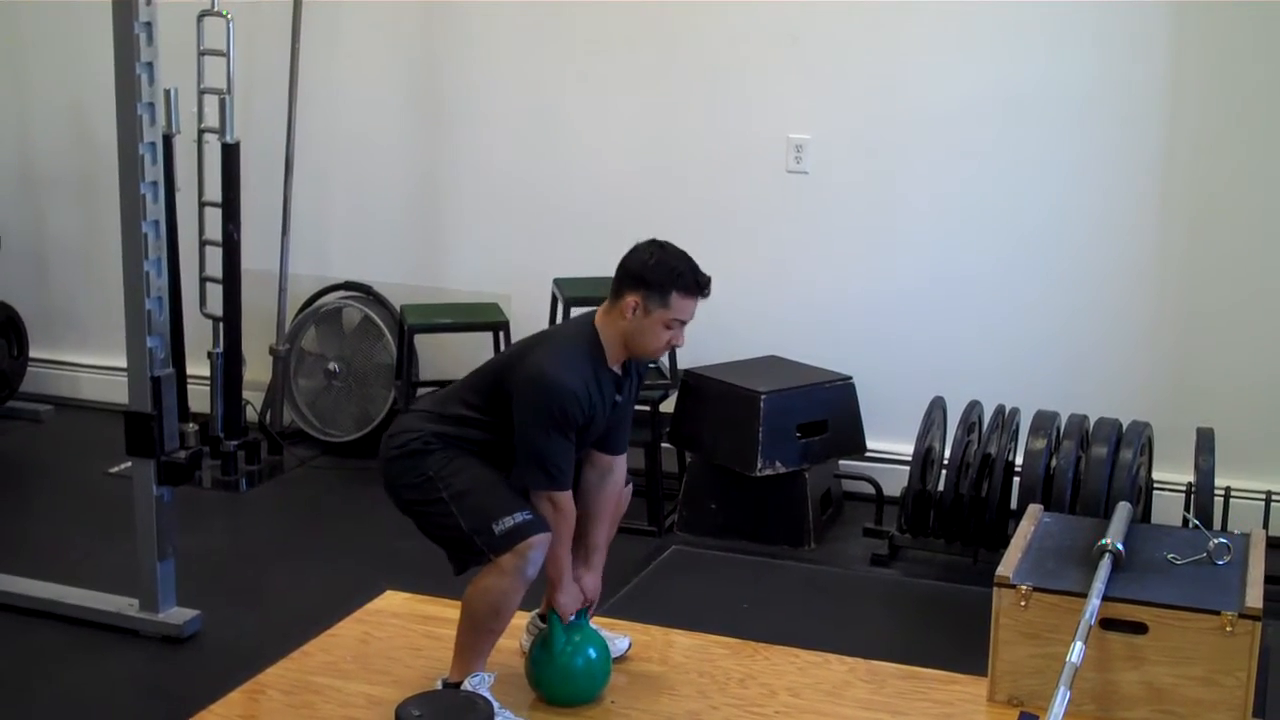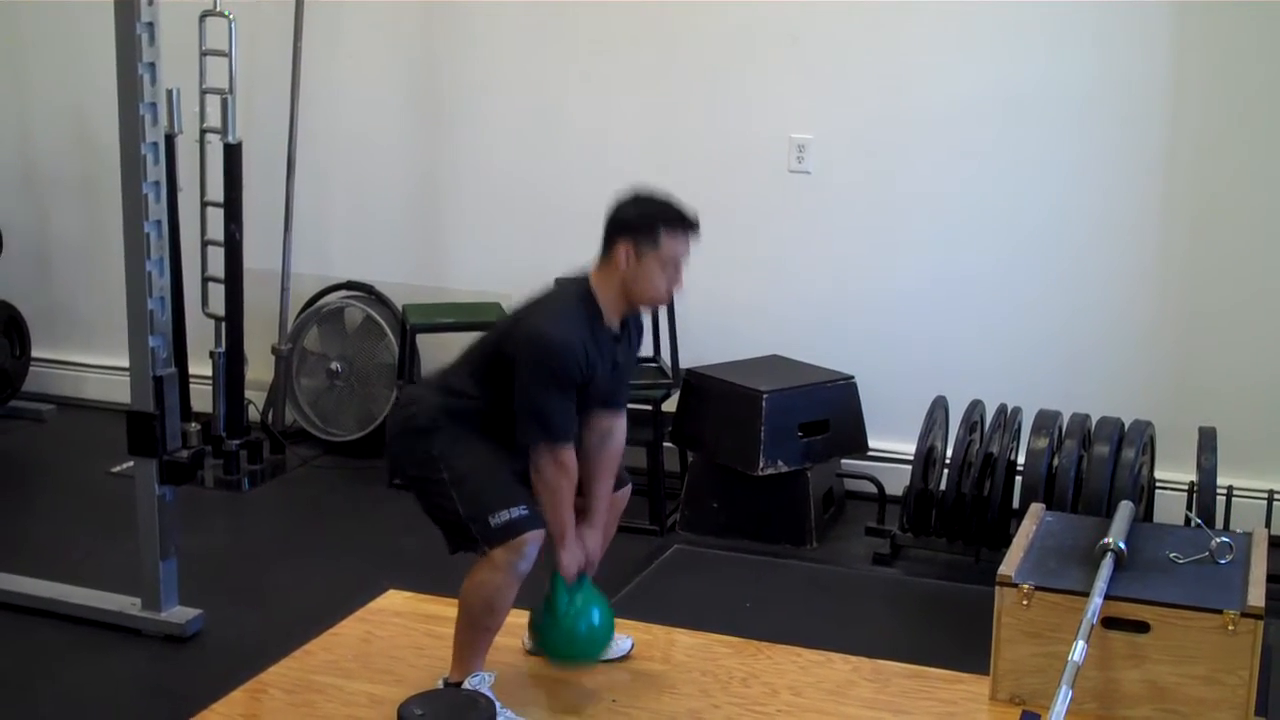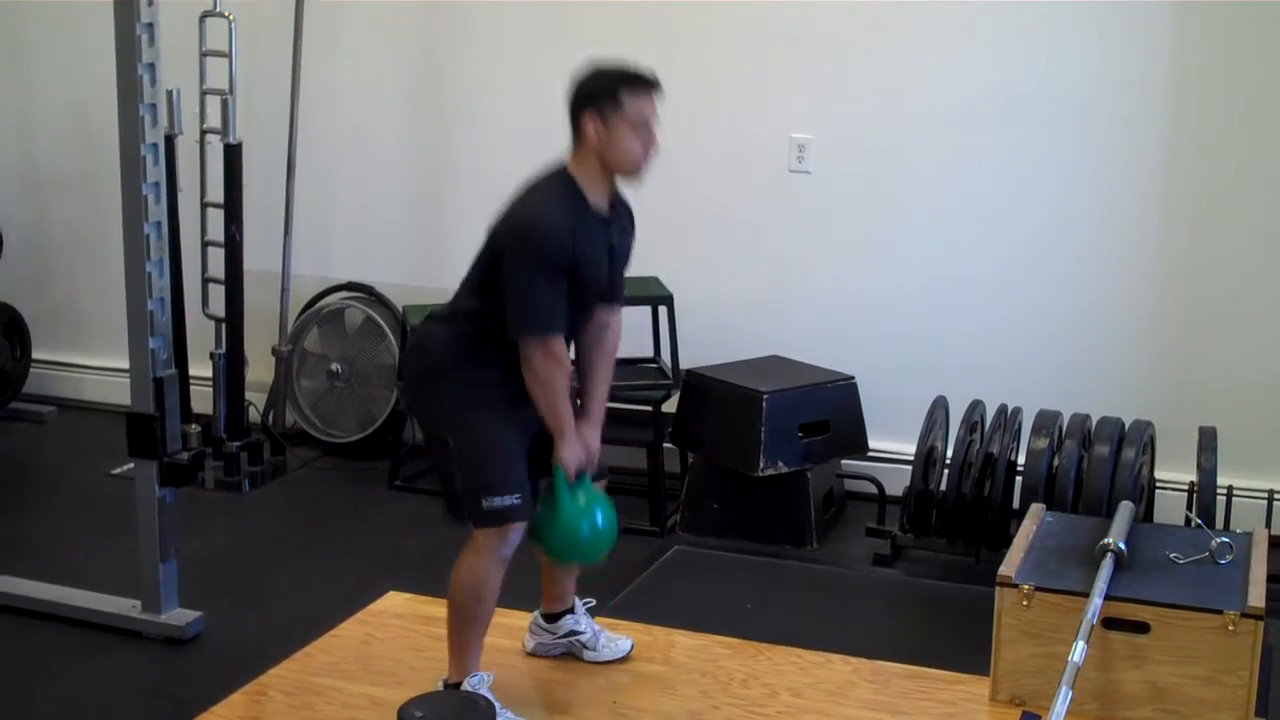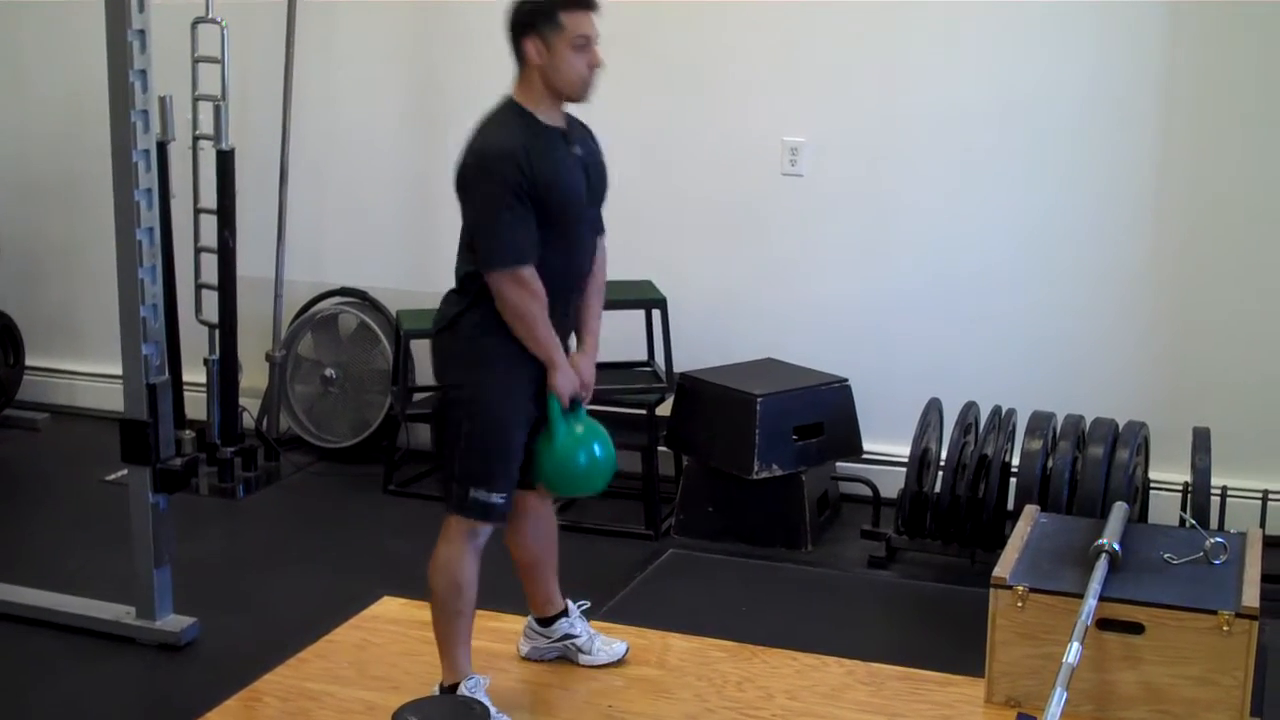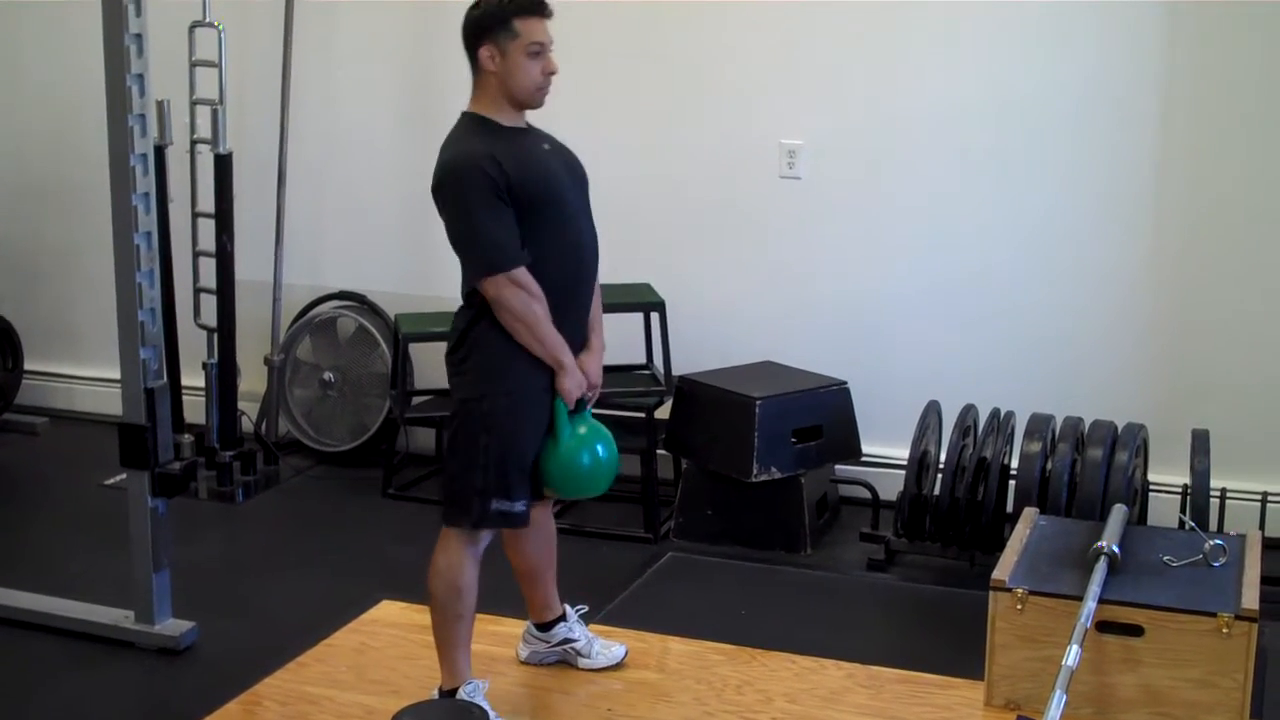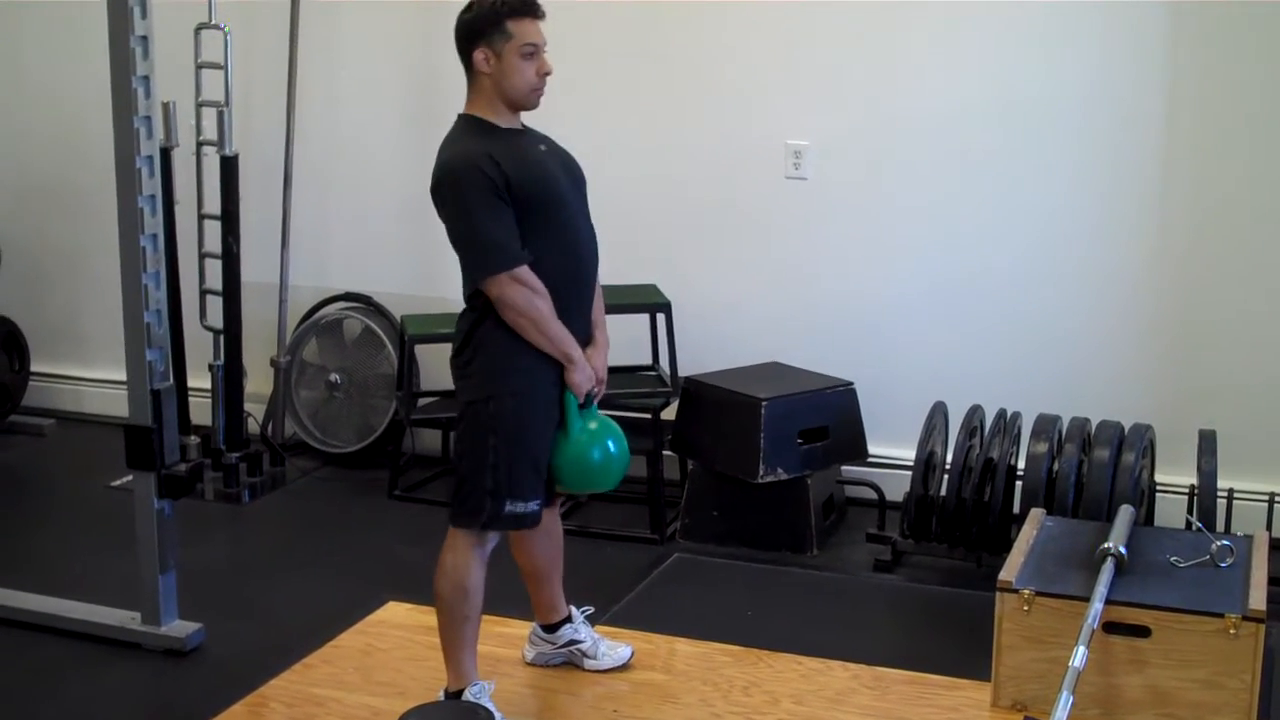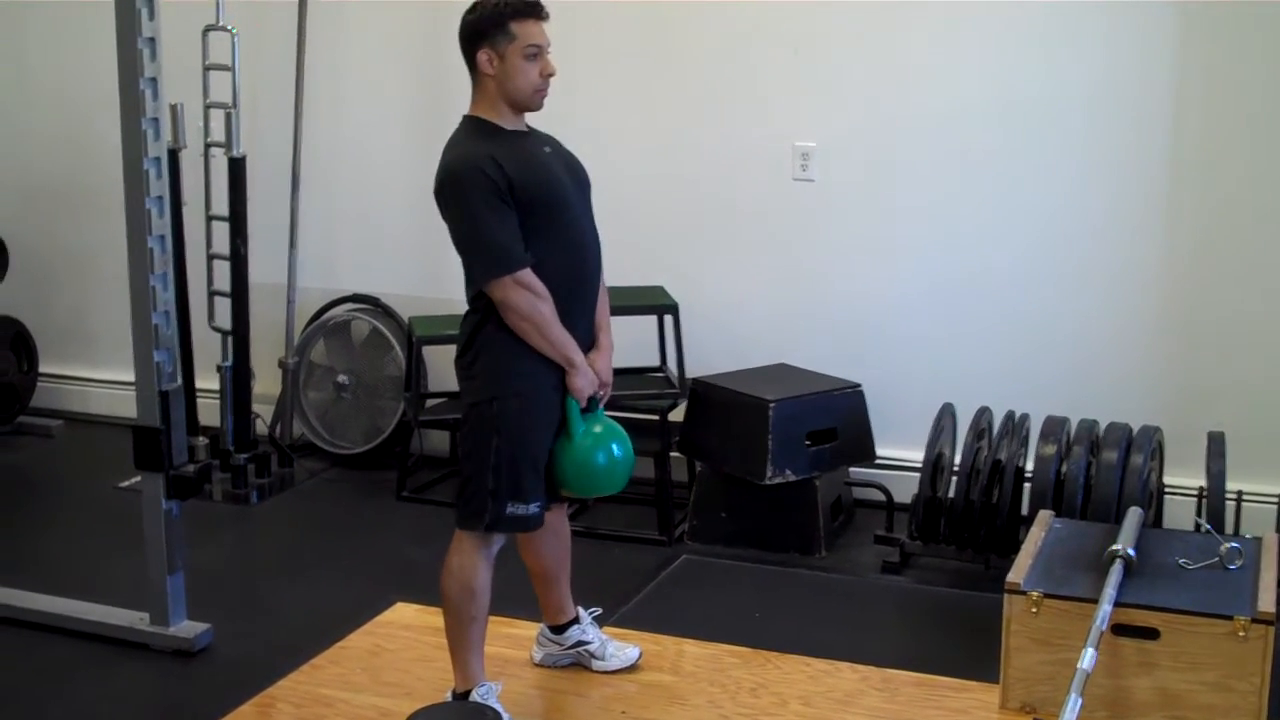
dt=0.2s
person 1, frame 1
left shoulder: (625, 362)
right shoulder: (555, 377)
left elbow: (606, 465)
right elbow: (553, 498)
left wrist: (591, 568)
right wrist: (563, 582)
left hip: (500, 451)
right hip: (427, 455)
left knee: (617, 492)
right knee: (525, 546)
left ankle: (552, 623)
person 1, frame 2
left shoulder: (624, 321)
right shoulder: (554, 334)
left elbow: (606, 424)
right elbow: (553, 456)
left wrist: (589, 526)
right wrist: (567, 543)
left hip: (504, 429)
right hip: (438, 432)
left knee: (613, 492)
right knee: (519, 540)
person 1, frame 3
left shoulder: (615, 215)
right shoulder: (542, 222)
left elbow: (603, 321)
right elbow: (543, 347)
left wrist: (592, 423)
right wrist: (564, 437)
left hip: (525, 372)
right hip: (460, 368)
right knee: (503, 521)
left ankle: (557, 621)
person 1, frame 4
left shoulder: (579, 140)
right shoulder: (500, 151)
left elbow: (590, 247)
right elbow: (512, 279)
left wrist: (585, 347)
right wrist: (556, 363)
left hip: (546, 351)
right hip: (486, 353)
left knee: (535, 489)
right knee: (473, 516)
left ankle: (550, 624)
person 1, frame 5
left shoulder: (539, 143)
right shoulder: (470, 160)
left elbow: (577, 251)
right elbow: (504, 284)
left wrist: (591, 346)
right wrist: (564, 363)
left hip: (555, 360)
right hip: (503, 366)
left knee: (534, 500)
right knee: (471, 524)
left ankle: (549, 629)
person 1, frame 6
left shoulder: (534, 144)
right shoulder: (468, 162)
left elbow: (577, 250)
right elbow: (508, 282)
left wrist: (595, 343)
right wrist: (573, 358)
left hip: (560, 361)
right hip: (509, 368)
left knee: (541, 502)
right knee: (478, 525)
left ankle: (555, 630)
person 1, frame 7
left shoulder: (542, 146)
right shoulder: (472, 165)
left elbow: (582, 254)
right elbow: (511, 285)
left wrist: (599, 348)
right wrist: (574, 363)
left hip: (565, 363)
right hip: (514, 371)
left knee: (548, 502)
right knee: (485, 527)
left ankle: (563, 630)
